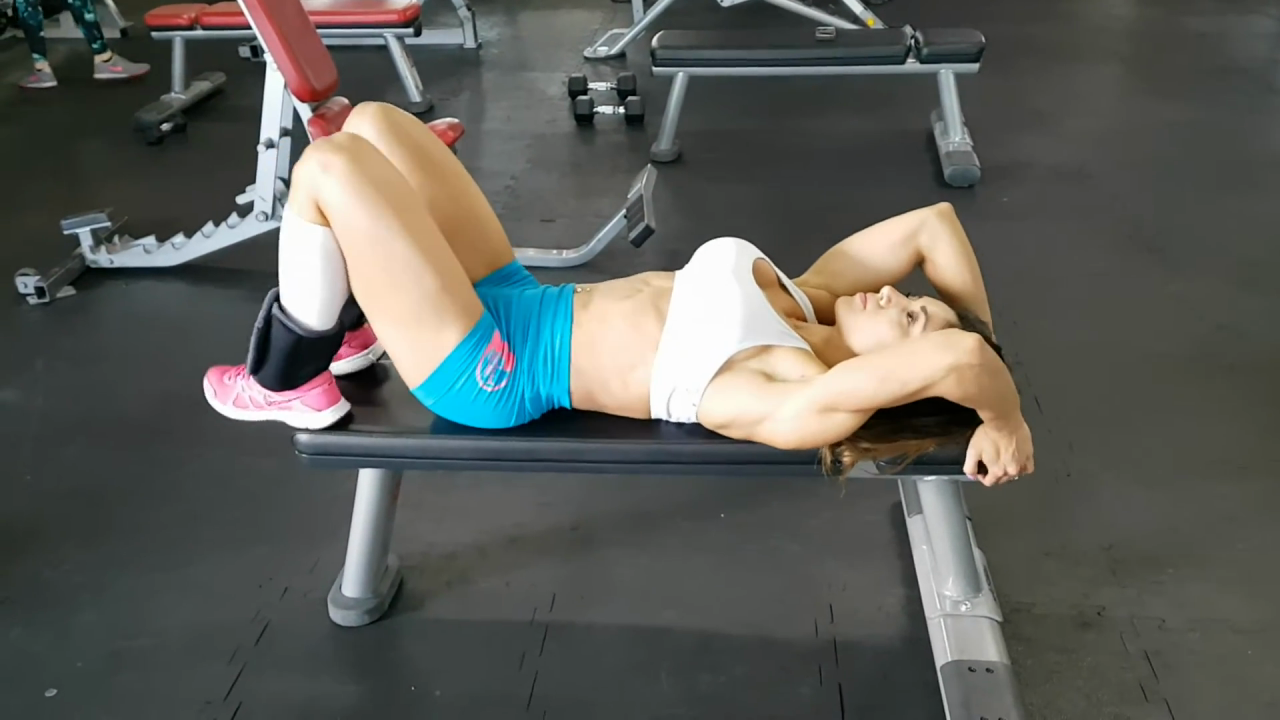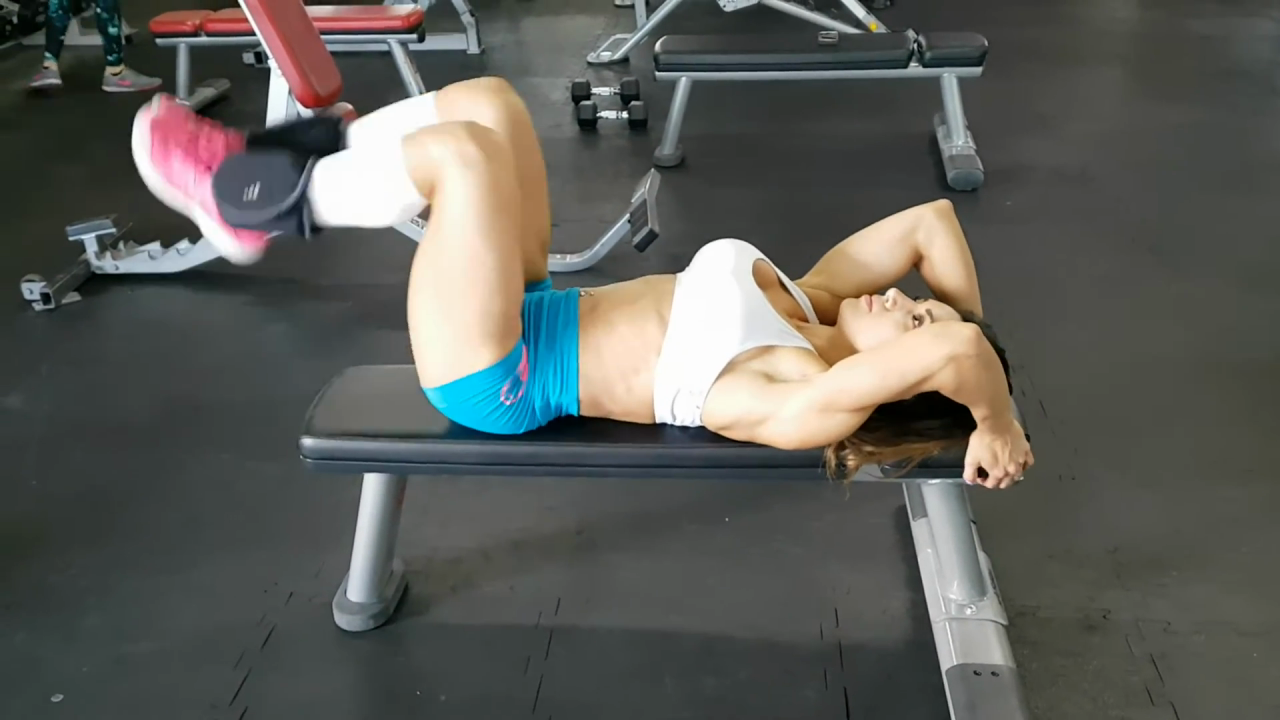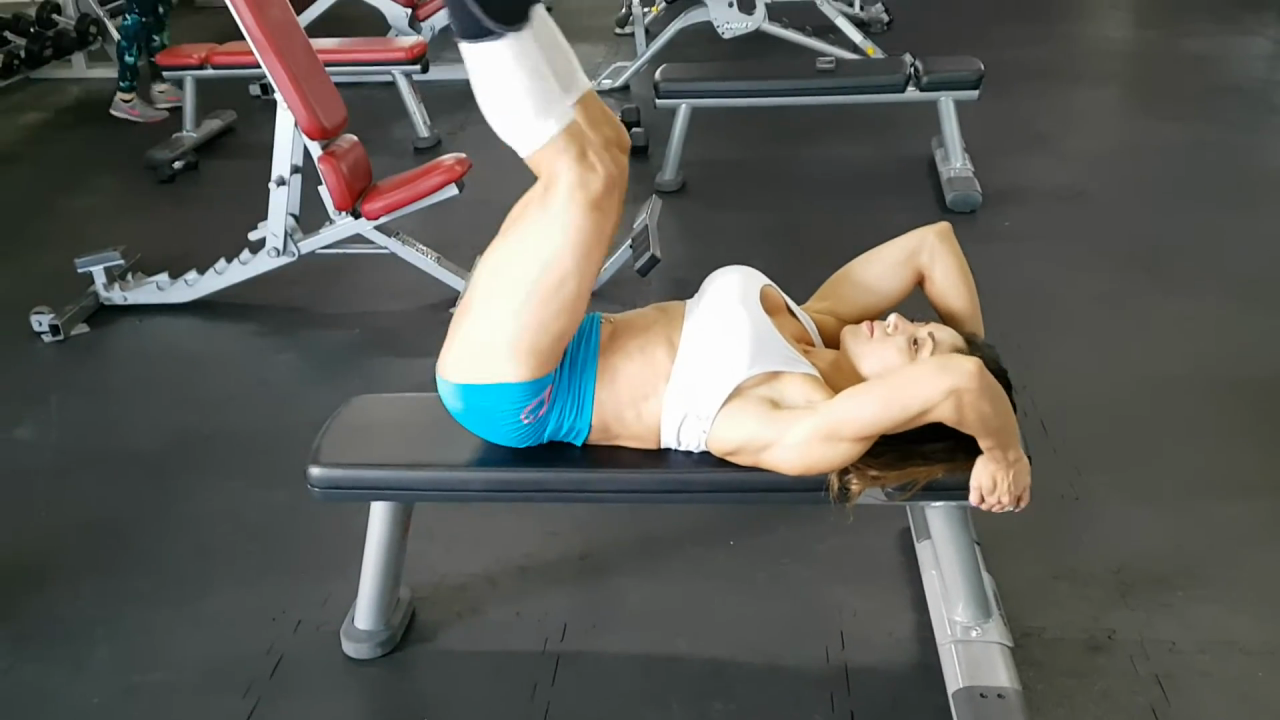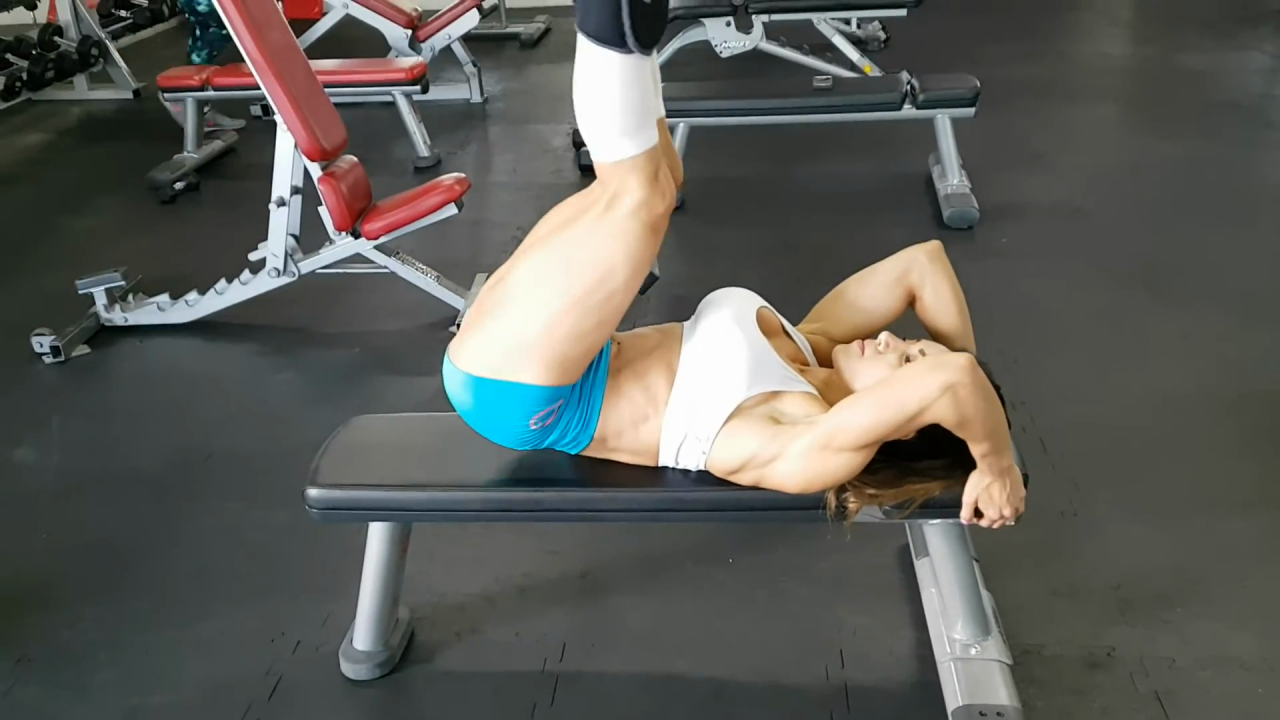
dt=0.4s
person 1, frame 1
left shoulder: (813, 401)
right shoulder: (812, 305)
left elbow: (962, 355)
right elbow: (933, 222)
left wrist: (1003, 419)
right wrist: (983, 332)
left hip: (487, 376)
right hip: (517, 309)
left knee: (330, 165)
right knee: (373, 124)
left ankle: (287, 374)
right ankle: (344, 322)
person 1, frame 2
left shoulder: (824, 405)
right shoulder: (811, 314)
left elbow: (958, 362)
right elbow: (933, 222)
left wrist: (994, 421)
right wrist: (974, 338)
left hip: (491, 389)
right hip: (531, 330)
left knee: (461, 152)
right knee: (490, 104)
left ankle: (246, 195)
right ankle: (263, 165)
person 1, frame 3
left shoulder: (817, 428)
right shoulder: (820, 333)
left elbow: (955, 382)
right elbow: (934, 243)
left wrist: (1004, 454)
right wrist: (983, 369)
left hip: (504, 396)
right hip: (529, 371)
left knee: (586, 168)
right knee: (596, 140)
person 1, frame 4
left shoulder: (816, 451)
right shoulder: (811, 353)
right elbow: (923, 262)
left wrist: (995, 465)
right wrist: (968, 366)
left hip: (509, 391)
left knee: (642, 190)
